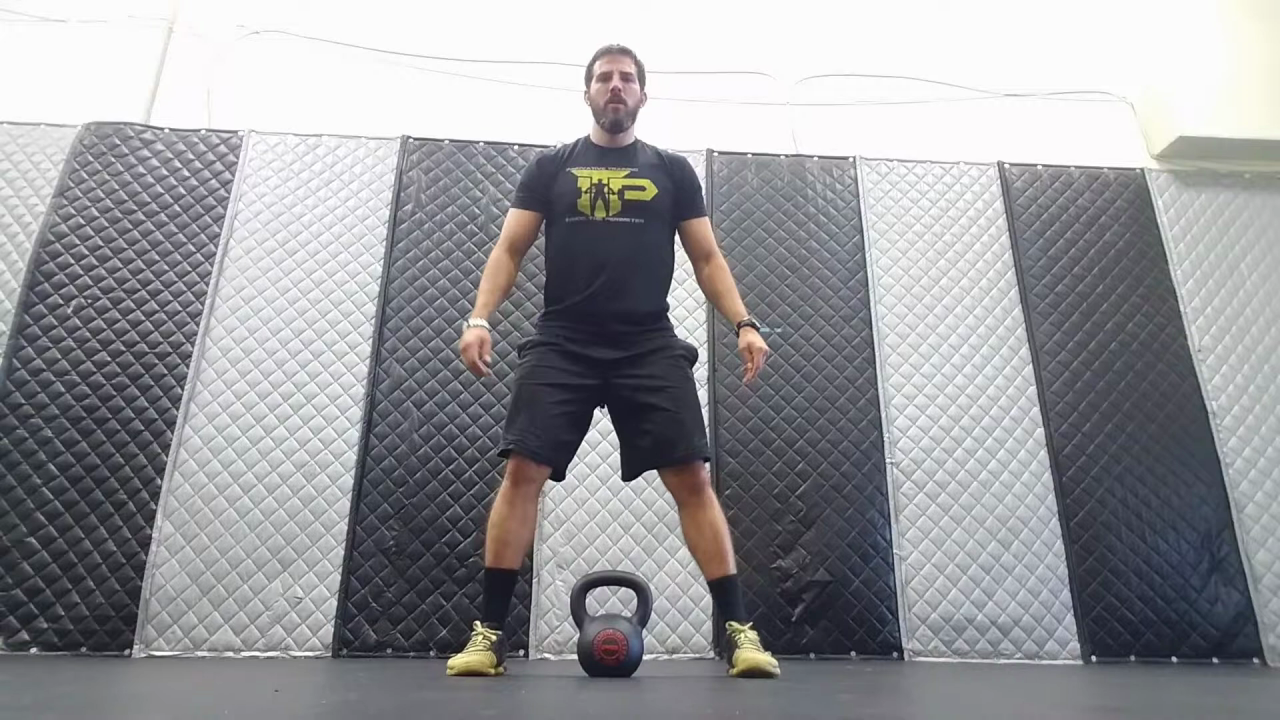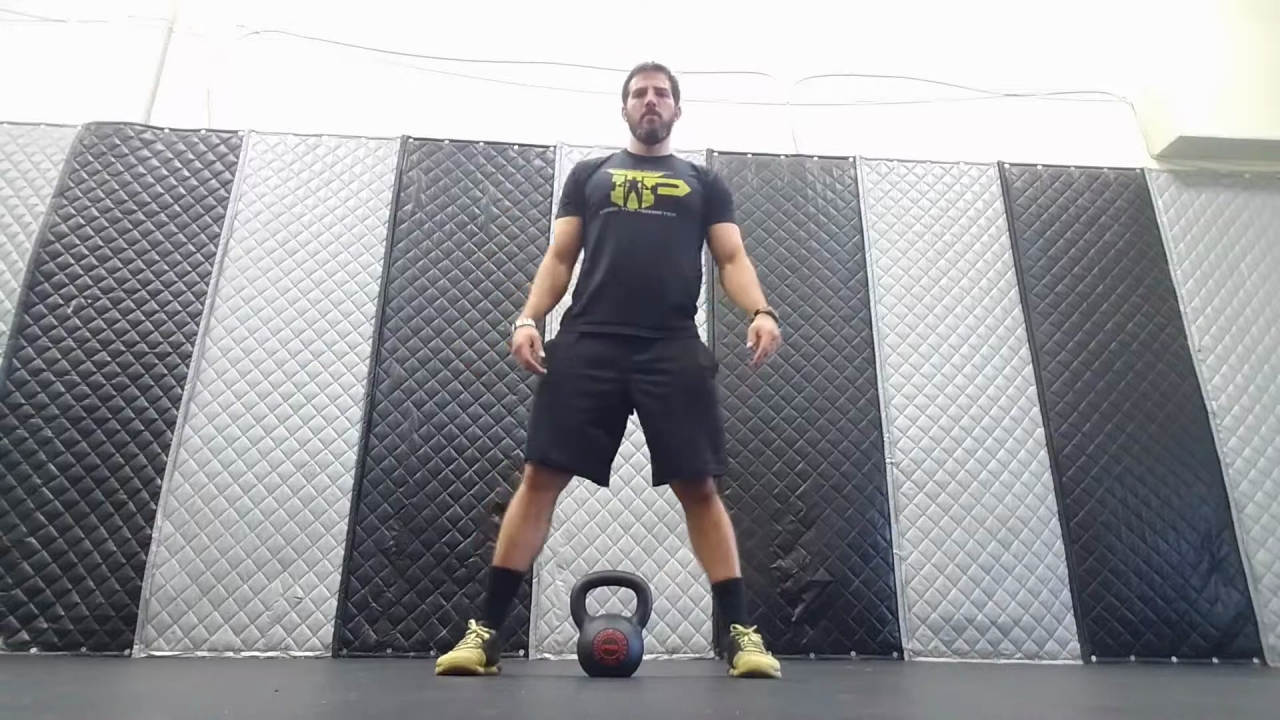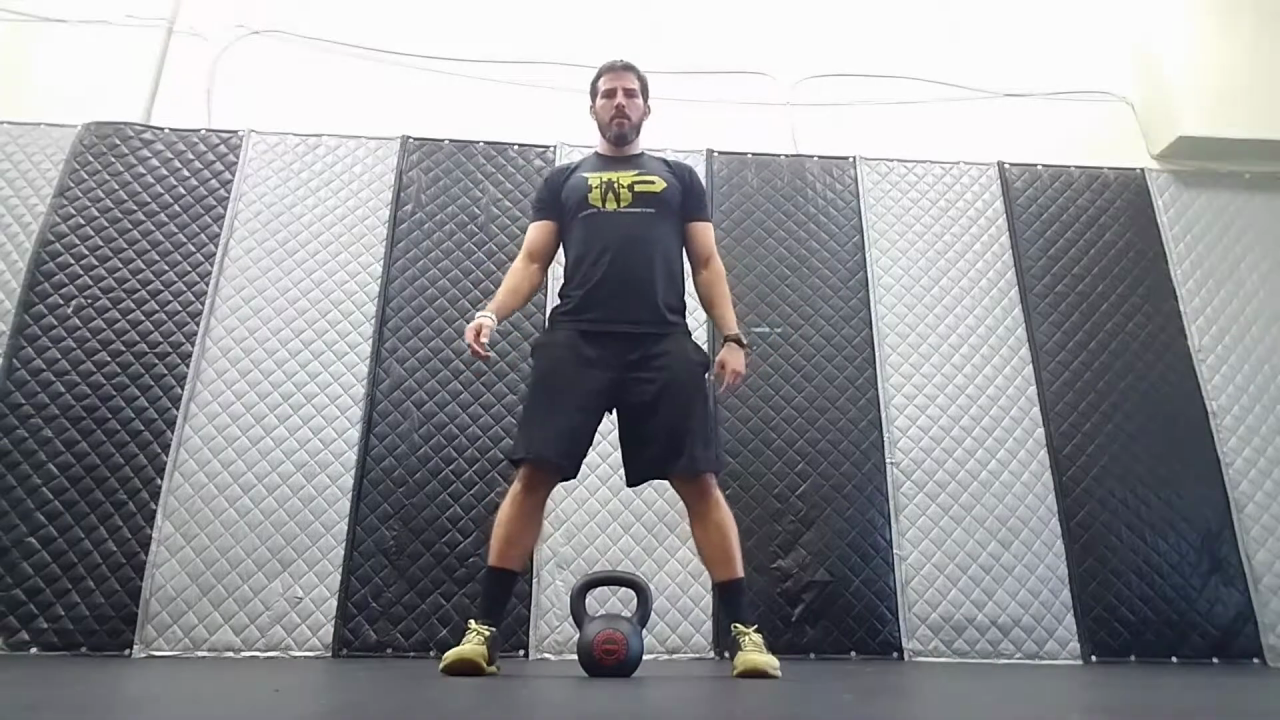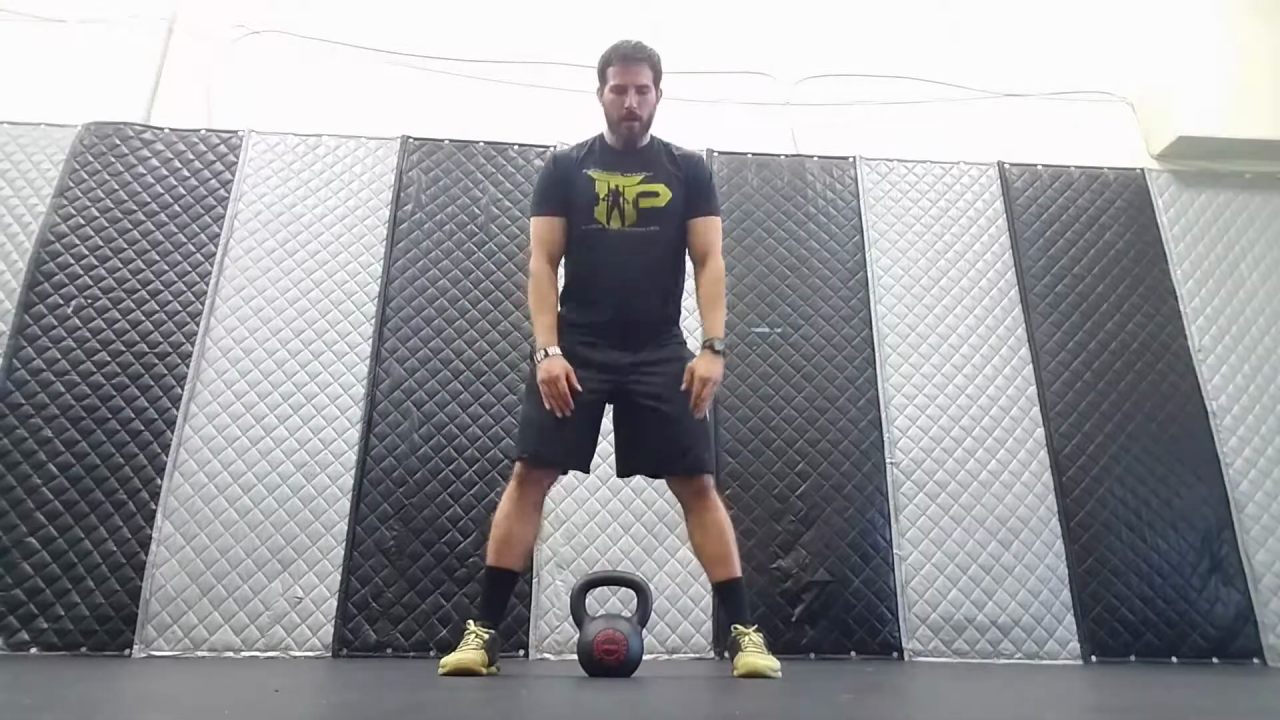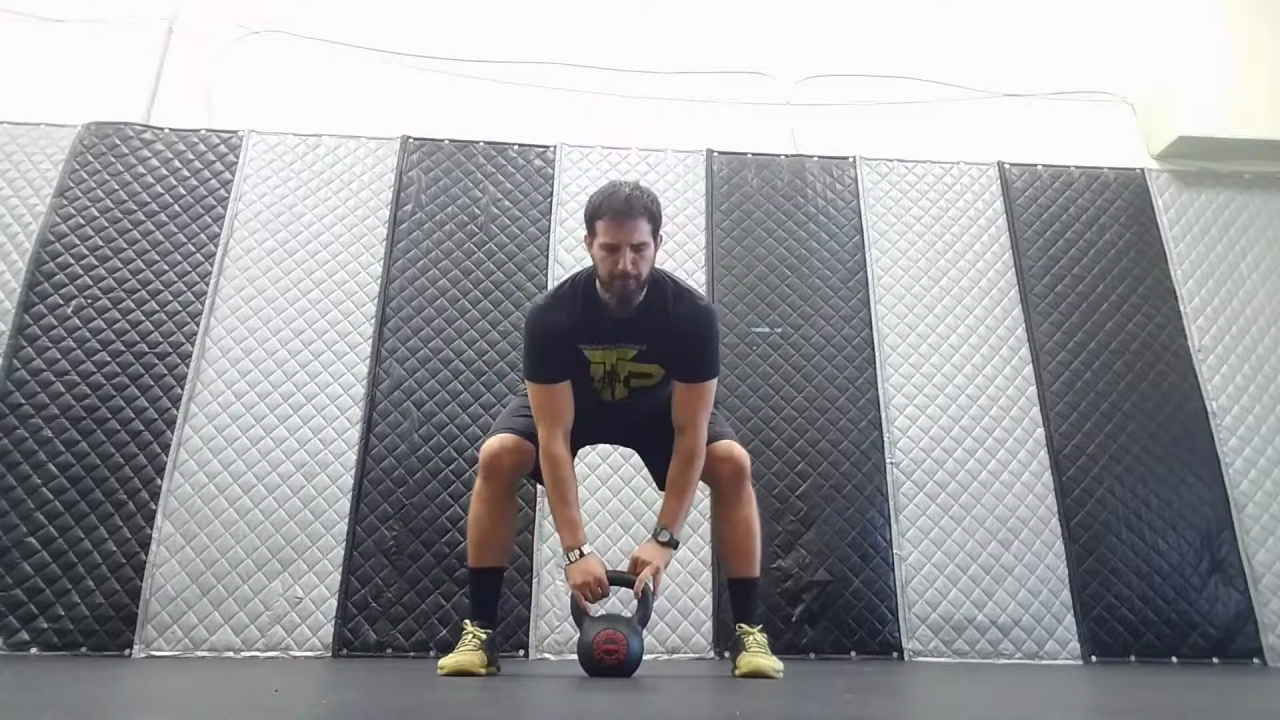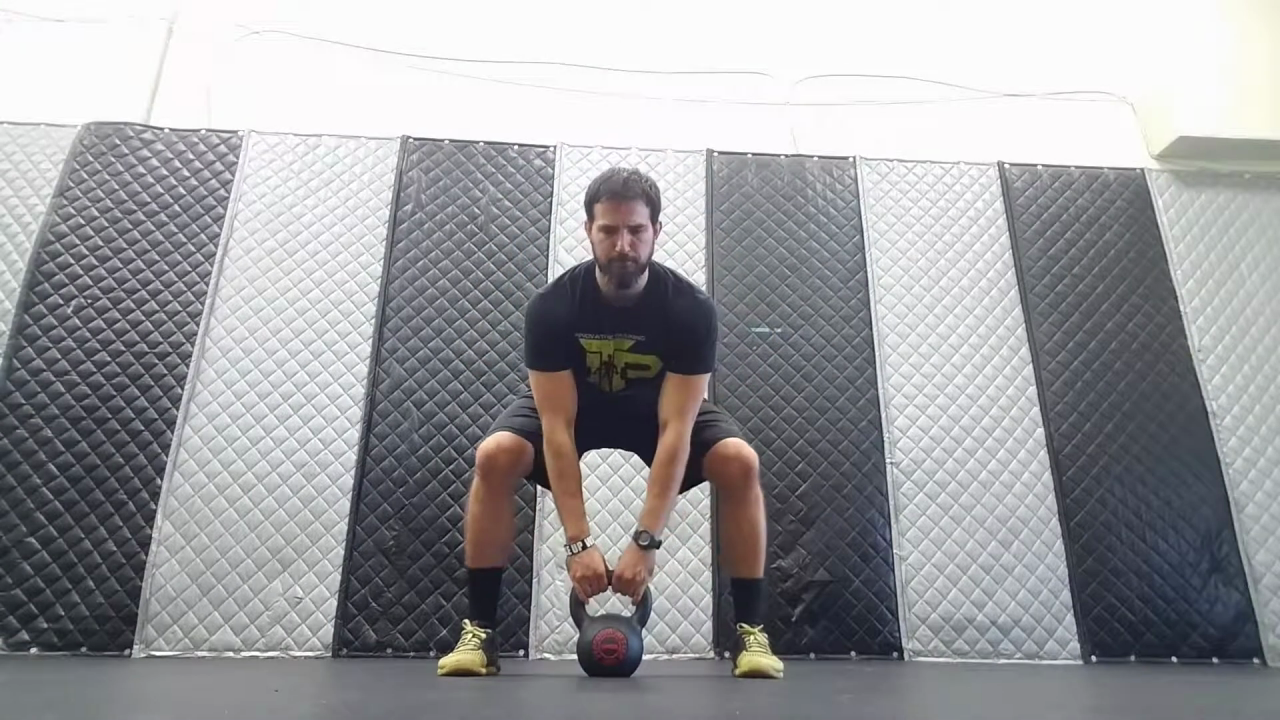
dt=0.5s
person 1, frame 1
left shoulder: (672, 170)
right shoulder: (551, 167)
left elbow: (707, 257)
right elbow: (509, 250)
left wrist: (744, 324)
right wrist: (479, 317)
left hip: (649, 347)
right hip: (562, 346)
left knee: (692, 477)
right knee: (522, 471)
left ankle: (737, 629)
right ankle: (489, 632)
person 1, frame 2
left shoulder: (704, 182)
right shoulder: (588, 174)
left elbow: (732, 259)
right elbow: (559, 257)
left wrist: (761, 311)
right wrist: (528, 318)
left hip: (672, 349)
right hip: (585, 343)
left knee: (699, 487)
right knee: (540, 477)
left ankle: (740, 631)
right ankle: (485, 631)
person 1, frame 3
left shoulder: (678, 177)
right shoulder: (563, 179)
left elbow: (707, 263)
right elbow: (532, 259)
left wrist: (732, 337)
right wrist: (491, 312)
left hip: (663, 345)
right hip: (575, 344)
left knee: (699, 482)
right knee: (534, 474)
left ankle: (743, 630)
right ankle: (483, 628)
person 1, frame 4
left shoulder: (687, 170)
right shoulder: (565, 167)
left elbow: (709, 261)
right elbow: (542, 262)
left wrist: (712, 347)
right wrist: (548, 349)
left hip: (659, 352)
right hip: (576, 347)
left knee: (696, 484)
right knee: (530, 475)
left ankle: (743, 631)
right ankle: (483, 631)
person 1, frame 5
left shoulder: (692, 314)
right shoulder: (551, 315)
left elbow: (690, 435)
right elbow: (555, 441)
left wrist: (663, 540)
right wrist: (575, 550)
left hip: (656, 409)
right hip: (568, 405)
left knee: (732, 464)
right knee: (497, 457)
left ankle: (749, 632)
right ankle: (480, 632)
person 1, frame 6
left shoulder: (691, 309)
right shoulder: (551, 307)
left elbow: (675, 430)
right elbow: (558, 429)
left wrist: (645, 541)
right wrist: (578, 542)
left hip: (657, 409)
right hip: (571, 405)
left knee: (740, 462)
right knee: (495, 456)
left ankle: (749, 631)
right ankle: (479, 631)
